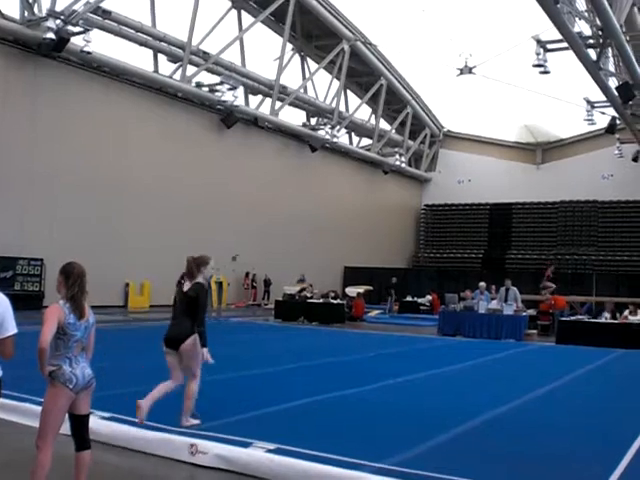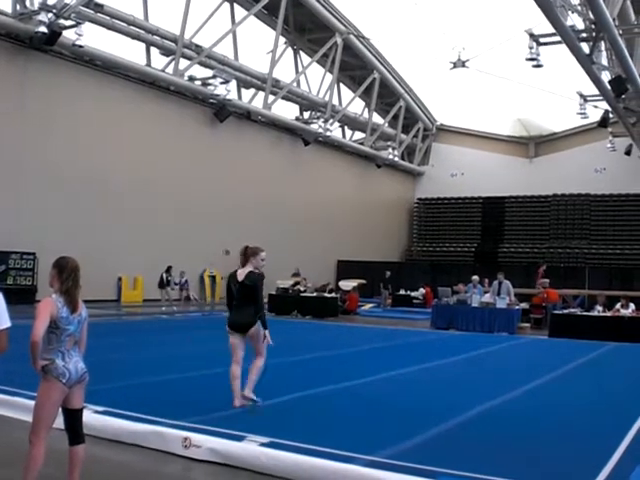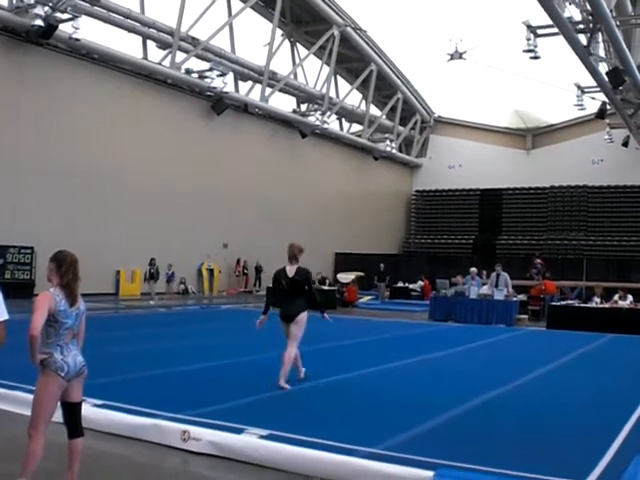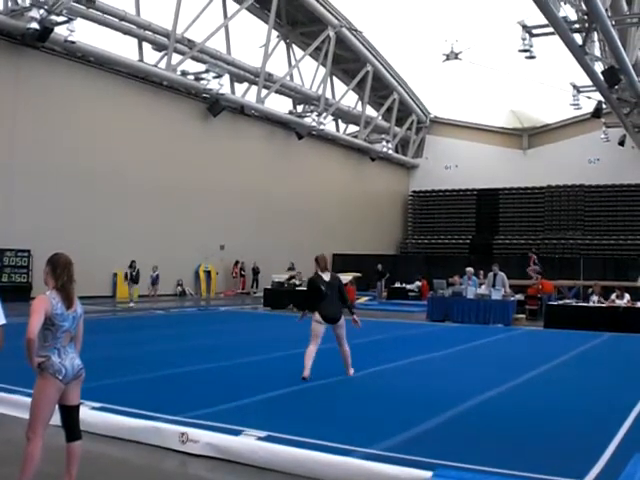
dt=0.7s
person 1, frame 1
left shoulder: (56, 310)
right shoulder: (88, 312)
left elbow: (43, 344)
left wrist: (43, 368)
left hip: (64, 378)
right hip: (85, 375)
left knee: (44, 443)
right knee: (82, 438)
person 1, frame 2
left shoulder: (49, 304)
right shoulder: (81, 306)
left elbow: (36, 338)
left wrist: (36, 361)
left hip: (57, 372)
right hip: (78, 369)
left knee: (37, 437)
right knee: (76, 431)
person 1, frame 3
left shoulder: (47, 297)
right shoulder: (79, 299)
left elbow: (35, 332)
left wrist: (35, 356)
right wrist: (71, 356)
left hip: (56, 366)
right hip: (76, 363)
left knee: (36, 431)
right knee: (75, 425)
person 1, frame 4
left shoulder: (43, 301)
right shoulder: (76, 302)
left elbow: (32, 335)
left wrist: (32, 360)
right wrist: (69, 360)
left hip: (53, 369)
right hip: (74, 366)
left knee: (35, 434)
right knee: (73, 428)
person 2, frame 1
left shoulder: (182, 286)
right shoulder: (202, 289)
right elbow: (200, 320)
right wrist: (204, 347)
left hip: (171, 335)
right hip: (186, 336)
left knee: (176, 379)
right knee: (194, 377)
left ankle: (145, 403)
right ankle: (186, 418)
person 2, frame 2
left shoulder: (232, 276)
right shoulder: (256, 277)
left elbow: (229, 302)
right elbow: (259, 305)
right wrist: (265, 329)
left hip: (234, 321)
right hip: (250, 321)
left knee: (236, 361)
right knee: (260, 355)
left ankle: (237, 398)
right ankle: (247, 390)
person 2, frame 3
left shoulder: (279, 273)
right shoulder: (305, 272)
left elbow: (272, 295)
right elbow: (312, 294)
left wrist: (264, 314)
right wrist: (322, 312)
left hip: (284, 312)
right hip: (299, 312)
left knee: (292, 343)
right knee: (292, 346)
left ankle: (300, 371)
right ankle: (282, 380)
person 2, frame 4
left shoulder: (313, 280)
right shoulder: (336, 278)
left elbow: (310, 299)
right elbow: (344, 297)
left wrist: (305, 311)
right wrist: (353, 314)
left hip: (321, 314)
right hip: (337, 315)
left knee: (313, 344)
right knee: (342, 343)
left ankle: (306, 371)
right ankle: (349, 369)
